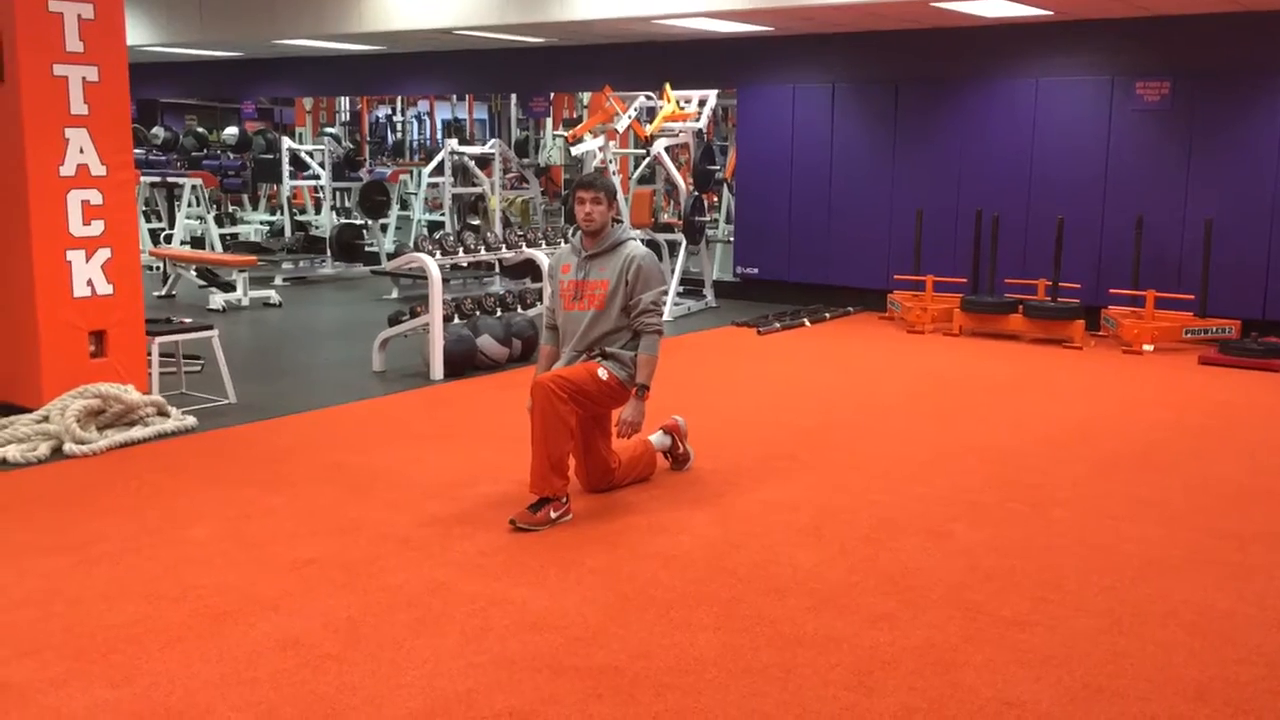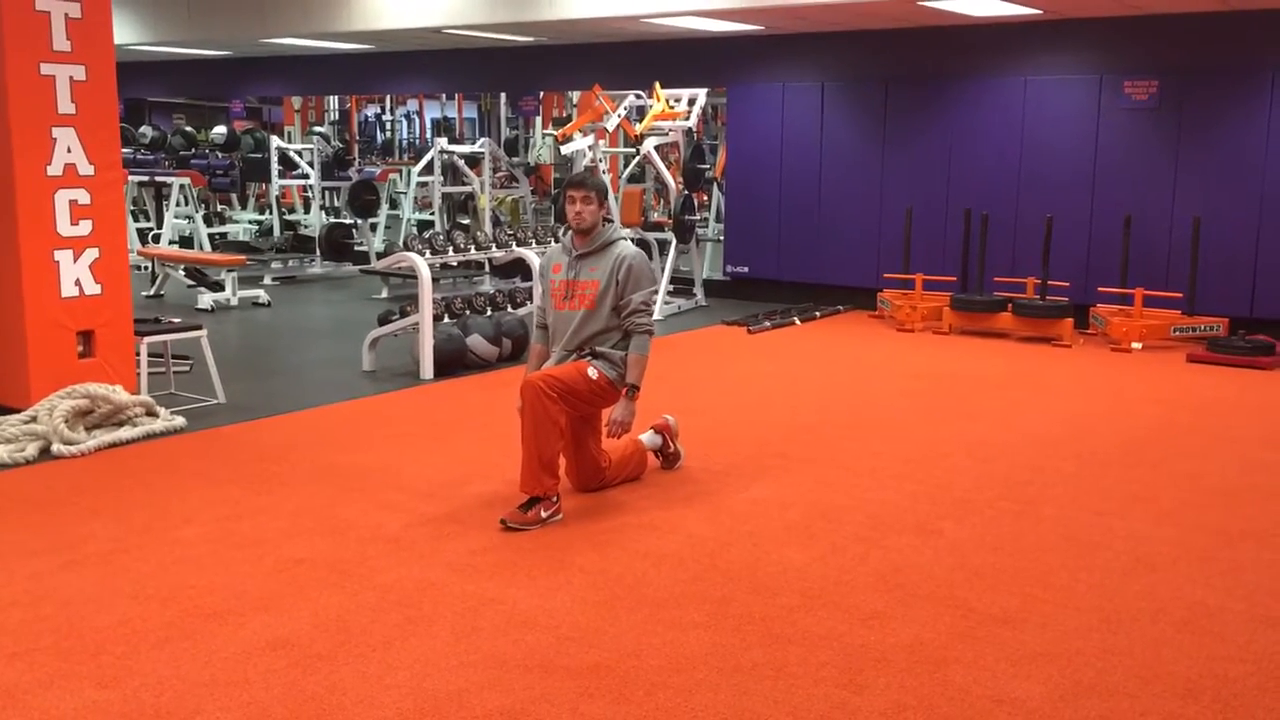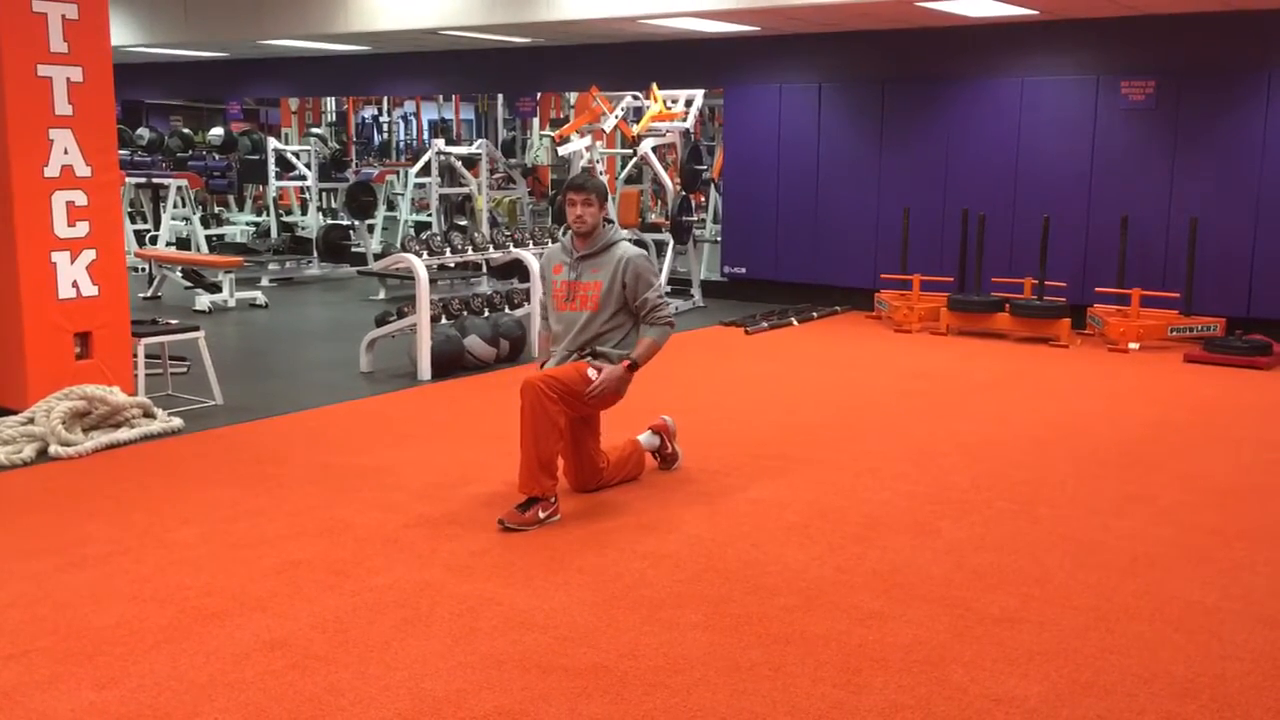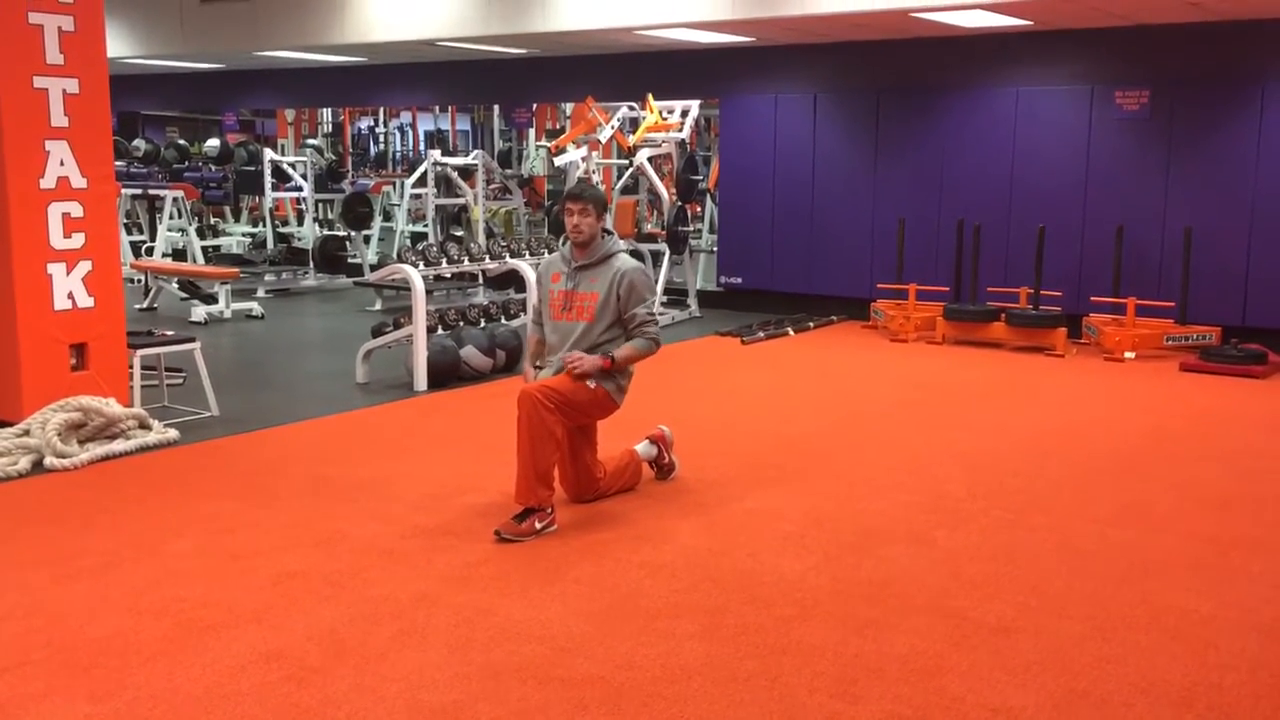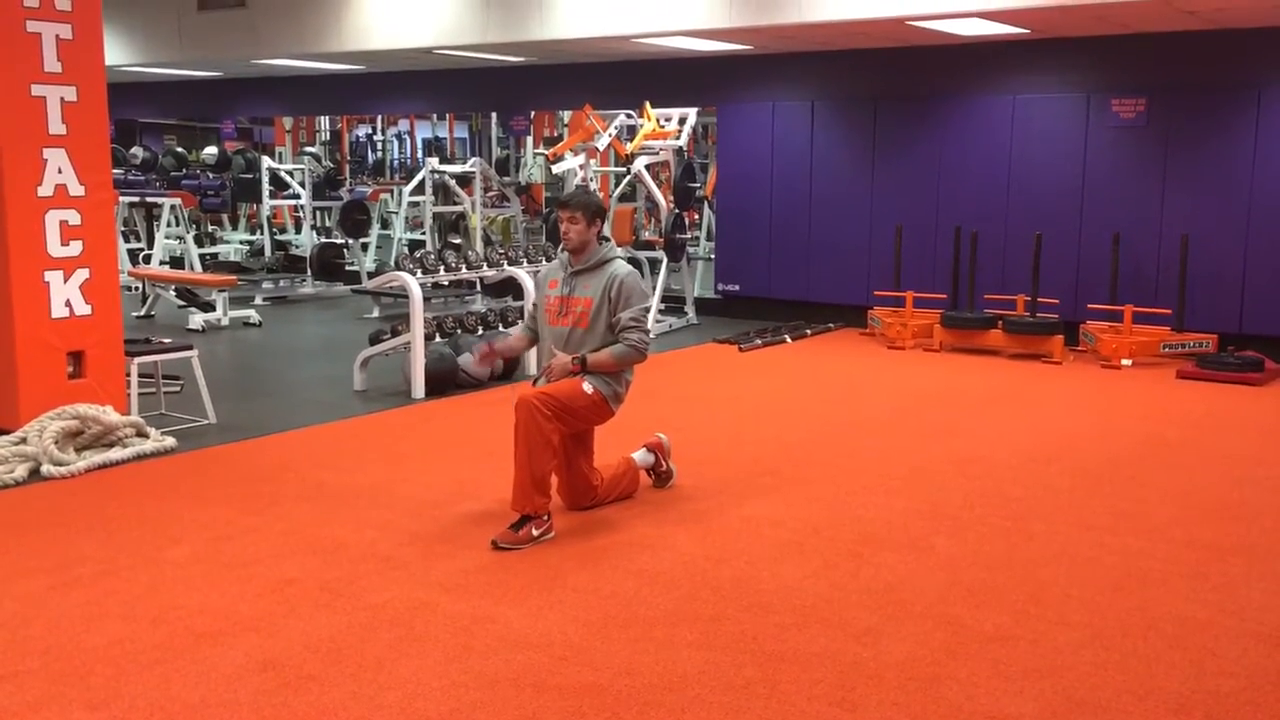
dt=1s
person 1, frame 1
left shoulder: (636, 259)
right shoulder: (561, 260)
left elbow: (650, 332)
right elbow: (552, 328)
left wrist: (639, 396)
right wrist: (536, 390)
left hip: (613, 369)
right hip: (575, 373)
left knee: (549, 387)
right knee: (598, 477)
left ankle: (553, 498)
right ankle: (664, 439)
person 1, frame 2
left shoulder: (627, 258)
right shoulder: (552, 258)
left elbow: (640, 332)
right elbow: (542, 327)
left wrist: (629, 396)
right wrist: (526, 387)
left hip: (603, 368)
right hip: (565, 371)
left knee: (539, 386)
right knee: (588, 477)
left ankle: (543, 497)
right ankle: (655, 439)
person 1, frame 3
left shoulder: (629, 259)
right shoulder: (552, 258)
left elbow: (661, 322)
left wrist: (626, 368)
right wrist: (543, 364)
left hip: (602, 371)
right hip: (564, 370)
left knee: (536, 387)
right knee: (586, 478)
left ankle: (542, 498)
right ankle: (654, 439)
person 1, frame 4
left shoulder: (626, 271)
right shoulder: (550, 267)
left elbow: (649, 339)
right elbow: (539, 323)
left wrist: (602, 360)
right wrist: (529, 364)
left hip: (600, 382)
right hip: (558, 379)
left knee: (533, 399)
right knee: (583, 487)
left ankle: (538, 508)
right ankle: (651, 449)
person 1, frame 5
left shoulder: (621, 277)
right shoulder: (548, 274)
left elbow: (635, 348)
right elbow: (531, 329)
left wrist: (576, 362)
right wrist: (499, 349)
left hip: (598, 385)
right hip: (556, 388)
left knee: (531, 404)
right knee: (580, 495)
left ankle: (535, 516)
right ankle: (648, 458)
